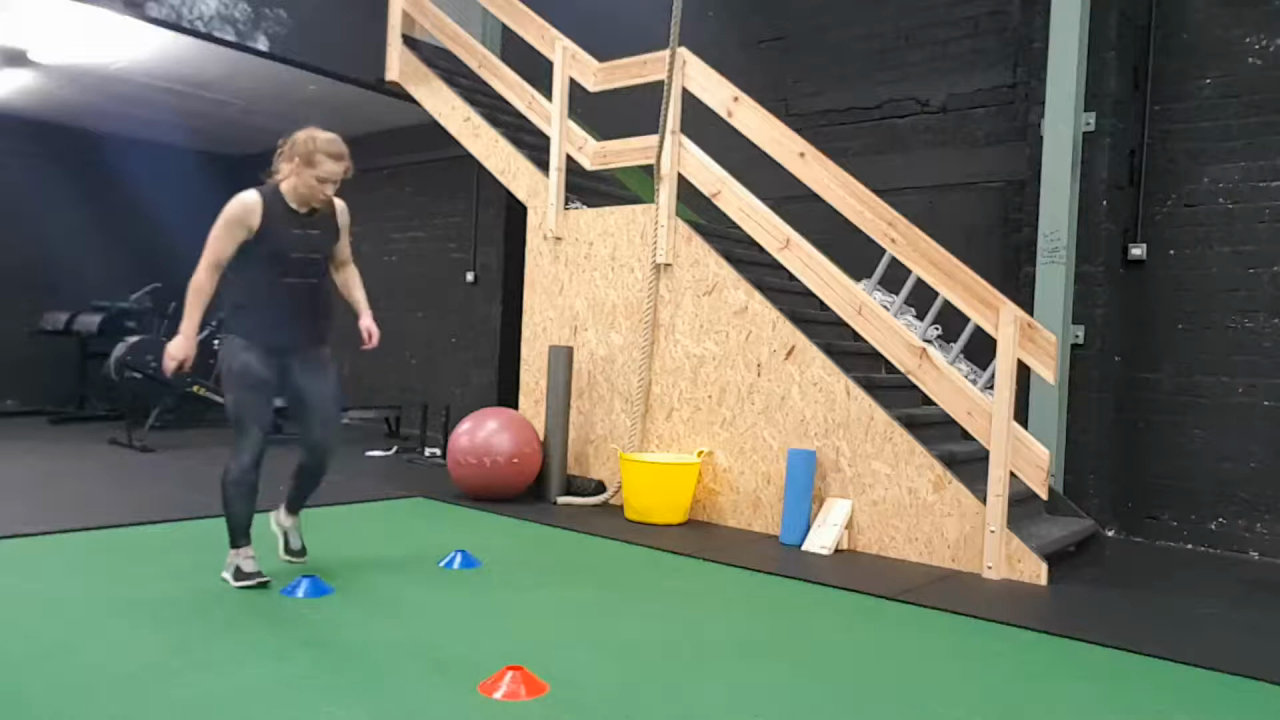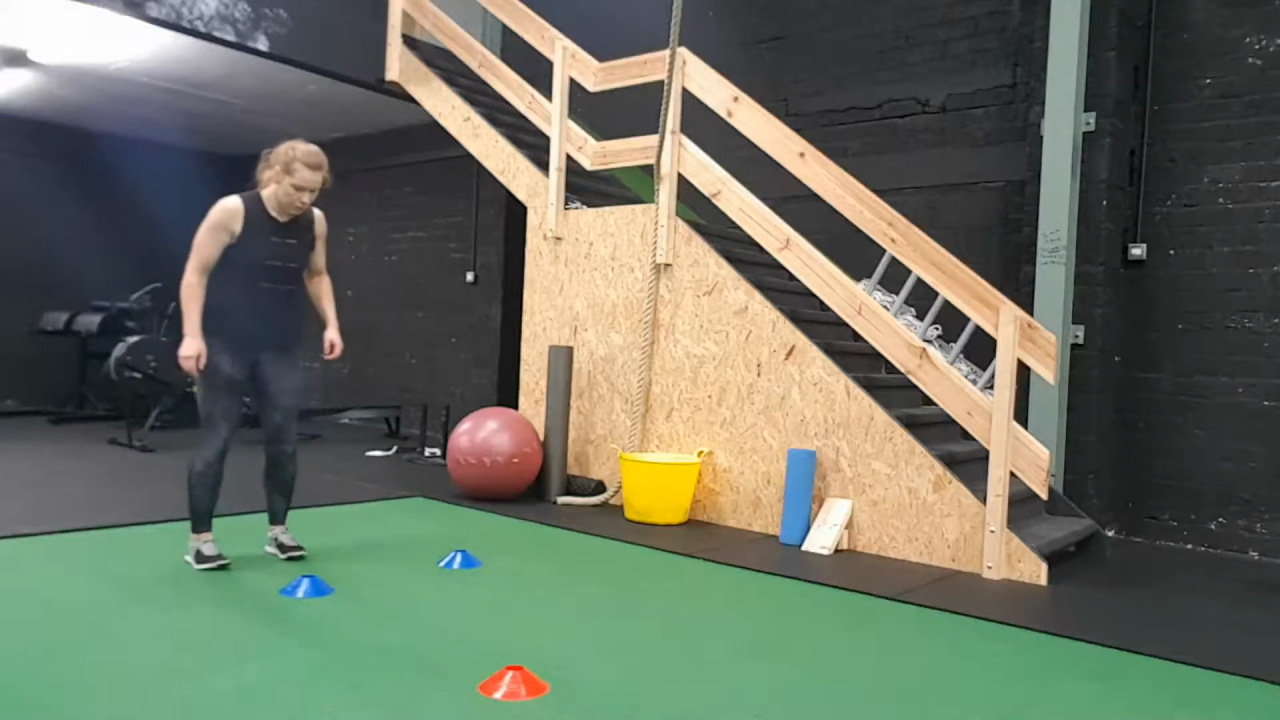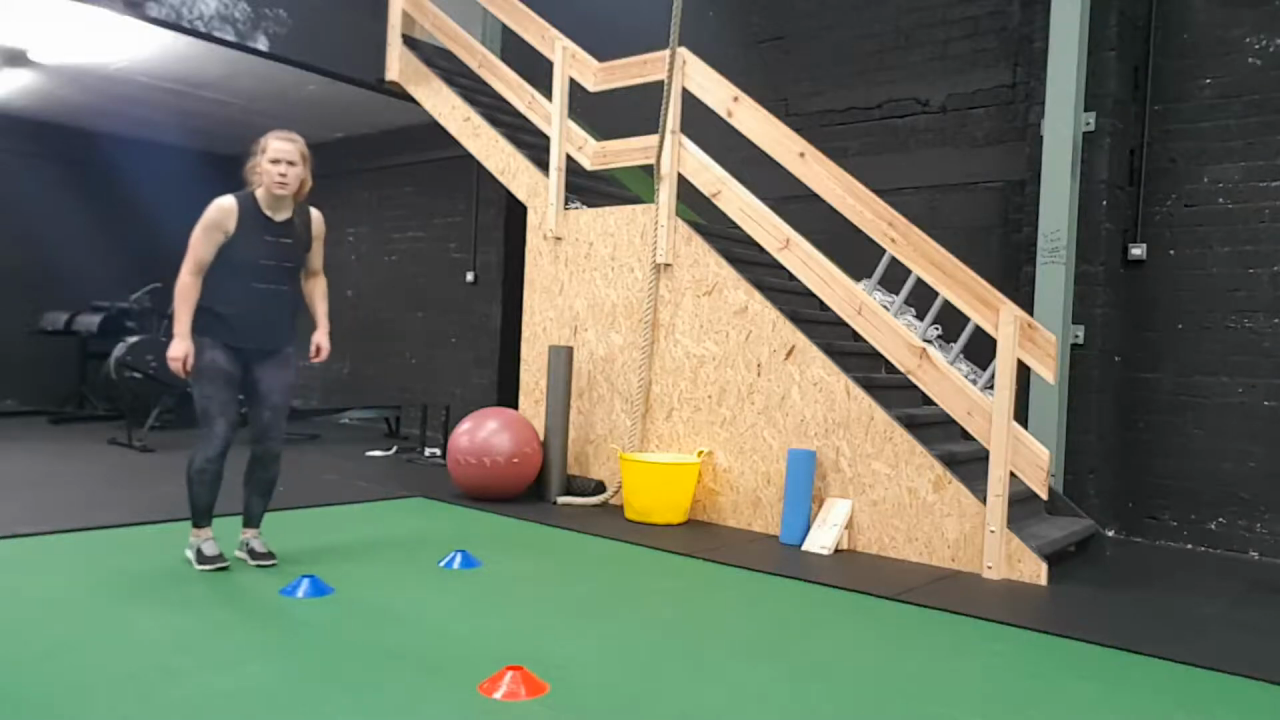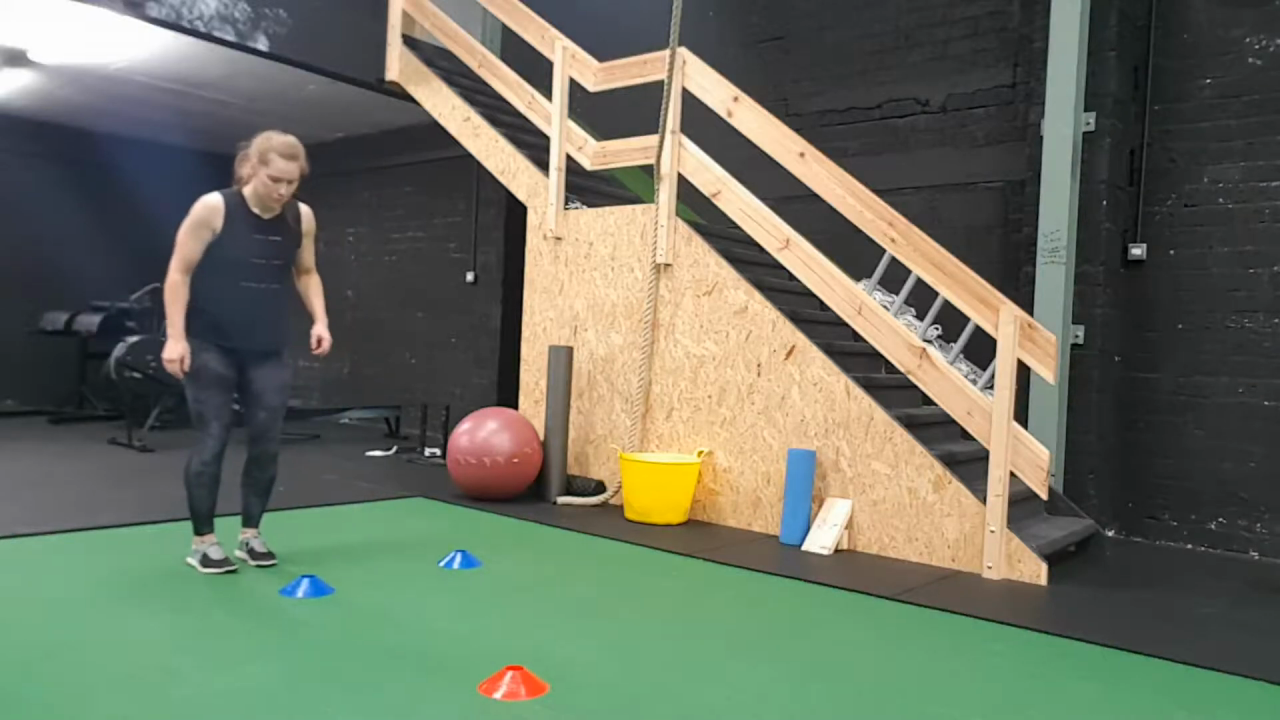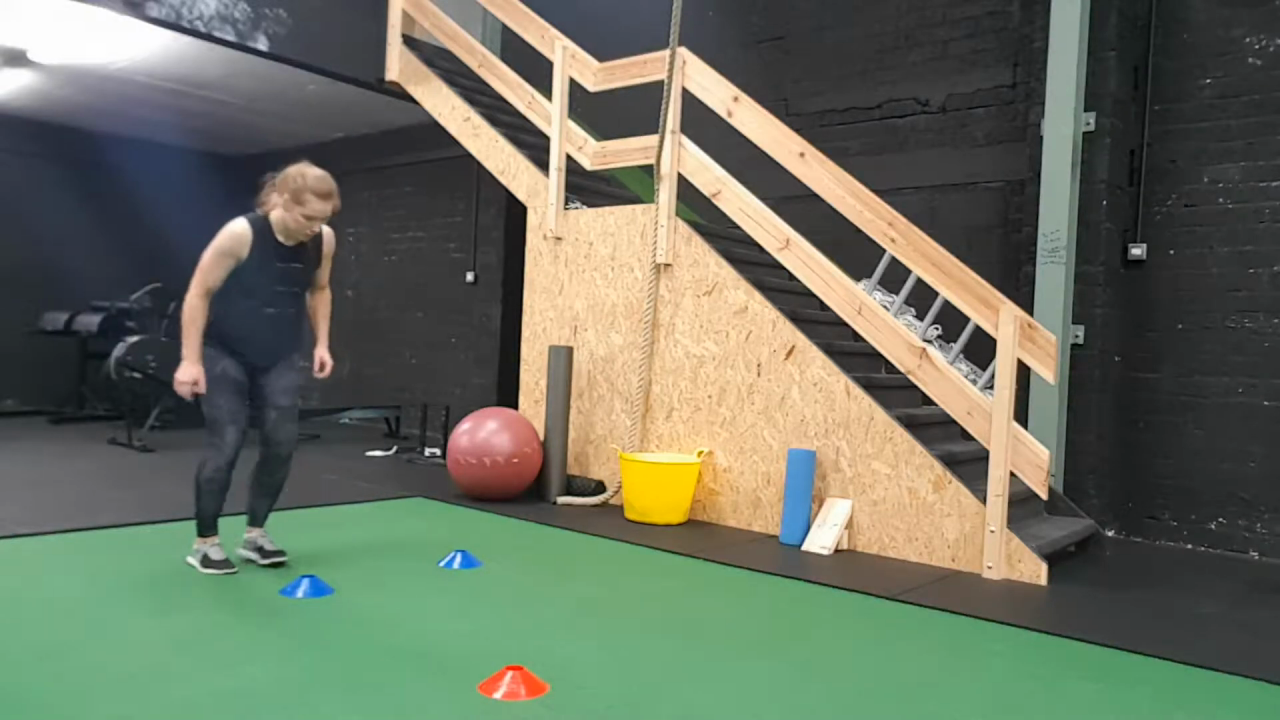
dt=0.5s
person 1, frame 1
left shoulder: (336, 213)
right shoulder: (250, 206)
left elbow: (343, 266)
right elbow: (209, 269)
left wrist: (364, 313)
right wrist: (187, 334)
left hip: (309, 348)
right hip: (250, 345)
left knee: (321, 443)
right knee: (251, 446)
left ankle: (288, 515)
right ankle: (239, 554)
person 1, frame 2
left shoulder: (315, 222)
right shoulder: (232, 211)
right elbow: (196, 273)
left wrist: (331, 323)
right wrist: (192, 335)
left hip: (281, 349)
right hip: (224, 344)
left knee: (283, 440)
right knee: (218, 438)
left ankle: (277, 530)
right ankle: (199, 538)
person 1, frame 3
left shoulder: (312, 222)
right shoulder: (226, 210)
right elbow: (191, 273)
left wrist: (321, 326)
right wrist: (182, 335)
left hip: (275, 350)
right hip: (217, 344)
left knee: (269, 443)
right knee: (216, 438)
left ankle: (251, 534)
right ankle: (200, 535)
person 1, frame 4
left shoulder: (302, 218)
right shoulder: (213, 208)
left elbow: (305, 273)
right elbow: (179, 273)
left wrist: (319, 320)
right wrist: (175, 337)
left hip: (269, 350)
right hip: (210, 346)
left knee: (266, 443)
right knee: (212, 440)
left ankle: (250, 534)
right ankle: (202, 541)
person 1, frame 5
left shoulder: (324, 242)
right shoulder: (240, 234)
right elbow: (198, 295)
left wrist: (321, 343)
right wrist: (190, 361)
left hip: (281, 357)
right hip: (224, 355)
left knee: (282, 443)
right knee: (226, 445)
left ankle: (255, 534)
right ankle: (205, 542)
